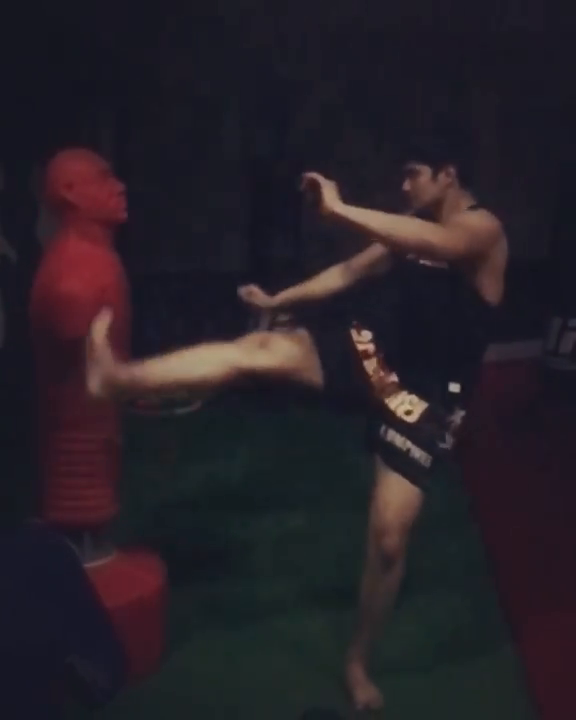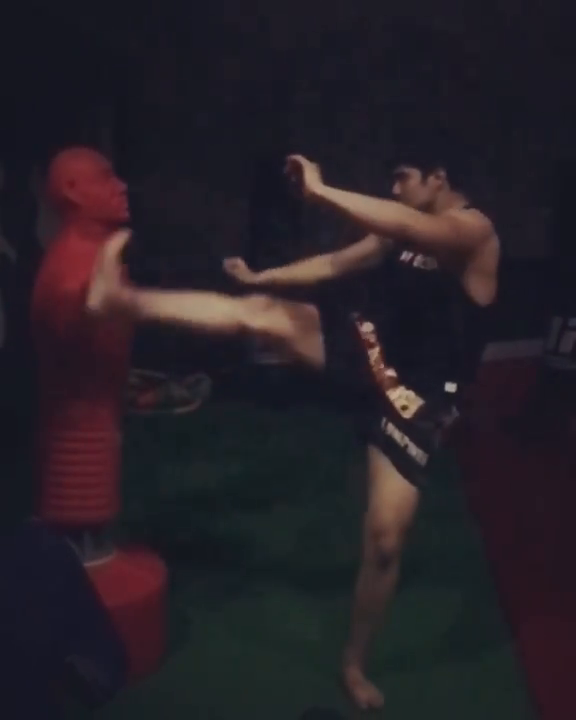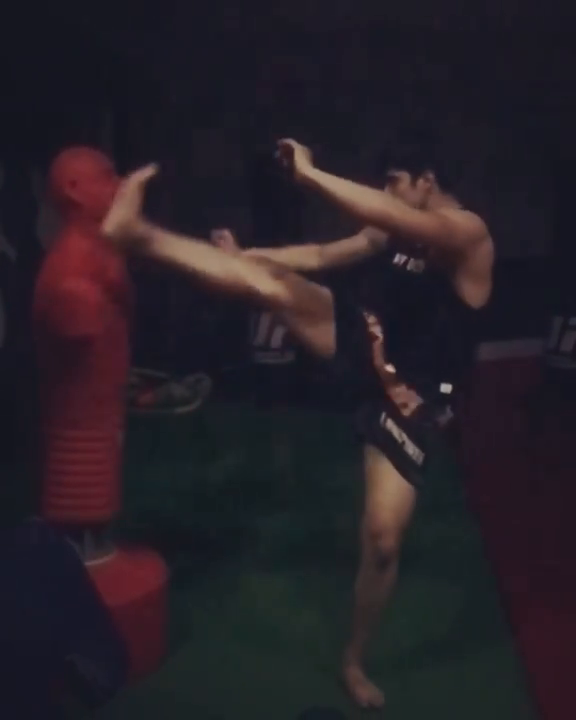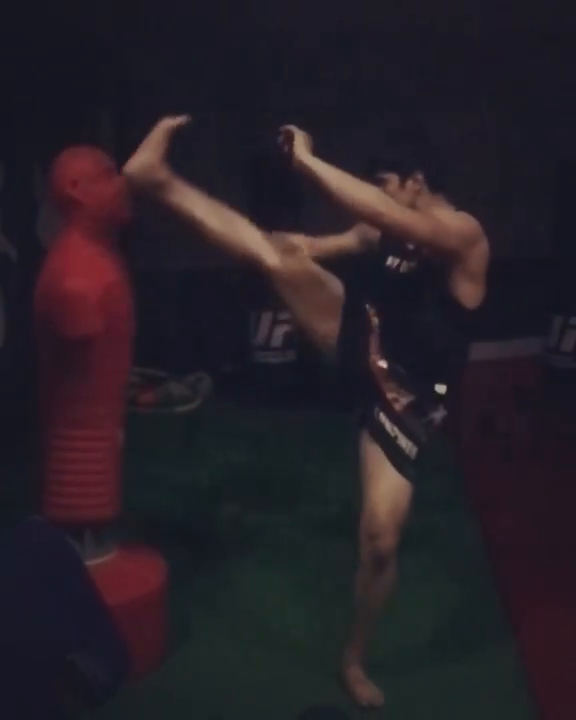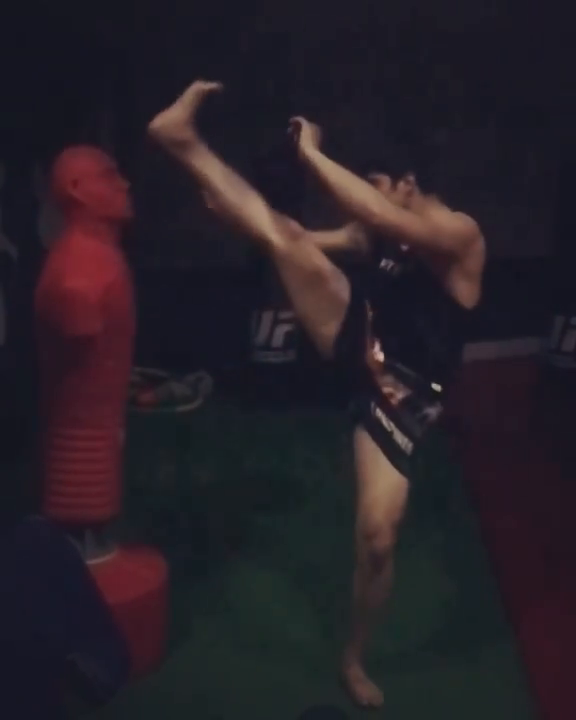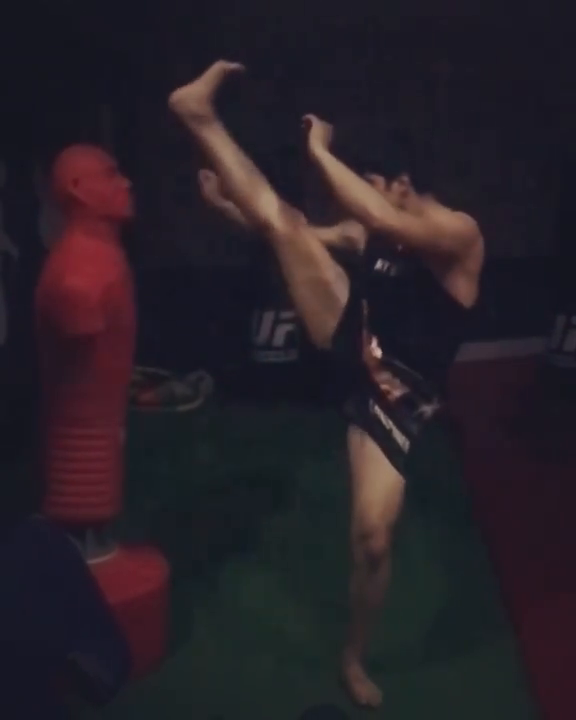
dt=0.2s
person 1, frame 1
left shoulder: (483, 230)
right shoulder: (411, 229)
left elbow: (441, 246)
right elbow: (349, 272)
left wrist: (339, 209)
right wrist: (277, 300)
left hip: (427, 398)
right hip: (370, 355)
left knee: (388, 539)
right knee: (260, 348)
left ankle: (358, 663)
right ankle: (120, 375)
person 1, frame 2
left shoulder: (473, 231)
right shoulder: (401, 230)
left elbow: (419, 231)
right elbow: (335, 264)
left wrist: (321, 191)
right wrist: (261, 276)
left hip: (419, 397)
right hip: (371, 348)
left knee: (385, 540)
right knee: (262, 313)
left ankle: (354, 663)
right ankle: (123, 298)
person 1, frame 3
left shoulder: (466, 231)
right shoulder: (395, 231)
left elbow: (396, 216)
right elbow: (323, 256)
left wrist: (309, 173)
right wrist: (246, 254)
left hip: (414, 396)
right hip: (370, 347)
left knee: (383, 540)
right knee: (271, 285)
left ankle: (354, 662)
right ankle: (139, 232)
person 1, frame 4
left shoulder: (462, 233)
right shoulder: (385, 232)
left elbow: (388, 214)
right elbow: (311, 247)
left wrist: (308, 161)
right wrist: (241, 230)
left hip: (407, 396)
right hip: (364, 345)
left knee: (381, 539)
right knee: (283, 261)
left ankle: (354, 661)
right ankle: (159, 179)
person 1, frame 5
left shoulder: (458, 232)
right shoulder: (377, 231)
left elbow: (386, 216)
right elbow: (306, 240)
left wrist: (312, 154)
right wrist: (233, 207)
left hip: (402, 394)
right hip: (359, 349)
left knee: (378, 538)
right knee: (284, 240)
left ankle: (354, 660)
person 1, frame 6
left shoulder: (458, 231)
right shoulder: (371, 234)
left elbow: (382, 218)
right elbow: (303, 235)
left wrist: (319, 151)
right wrist: (225, 202)
left hip: (395, 393)
right hip: (354, 345)
left knee: (374, 537)
right knee: (284, 224)
left ankle: (353, 658)
person 2, frame 1
left shoulder: (95, 254)
right shoulder: (72, 272)
right elbow: (77, 361)
left hip: (94, 420)
right hip: (79, 427)
left knee: (89, 526)
right knee: (80, 531)
person 2, frame 2
left shoulder: (95, 253)
right shoulder: (73, 270)
right elbow: (78, 361)
left wrist: (125, 388)
left hip: (95, 419)
right hip: (80, 426)
left knee: (89, 523)
right knee: (78, 530)
person 2, frame 3
left shoulder: (98, 253)
right shoulder: (74, 271)
right elbow: (77, 360)
left wrist: (127, 385)
left hip: (98, 417)
right hip: (81, 425)
left knee: (90, 522)
right knee: (79, 528)
person 2, frame 4
left shoulder: (97, 252)
right shoulder: (75, 272)
right elbow: (78, 361)
left hip: (97, 419)
right hip: (82, 426)
left knee: (91, 522)
right knee: (80, 527)
person 2, frame 5
left shoulder: (100, 251)
right shoulder: (76, 271)
right elbow: (80, 360)
left wrist: (129, 384)
left hip: (98, 418)
right hip: (82, 425)
left knee: (90, 520)
right knee: (80, 525)
person 2, frame 6
left shoulder: (101, 251)
right shoulder: (78, 270)
right elbow: (80, 360)
left wrist: (130, 387)
left hip: (99, 418)
right hip: (83, 424)
left knee: (91, 520)
right knee: (81, 525)
